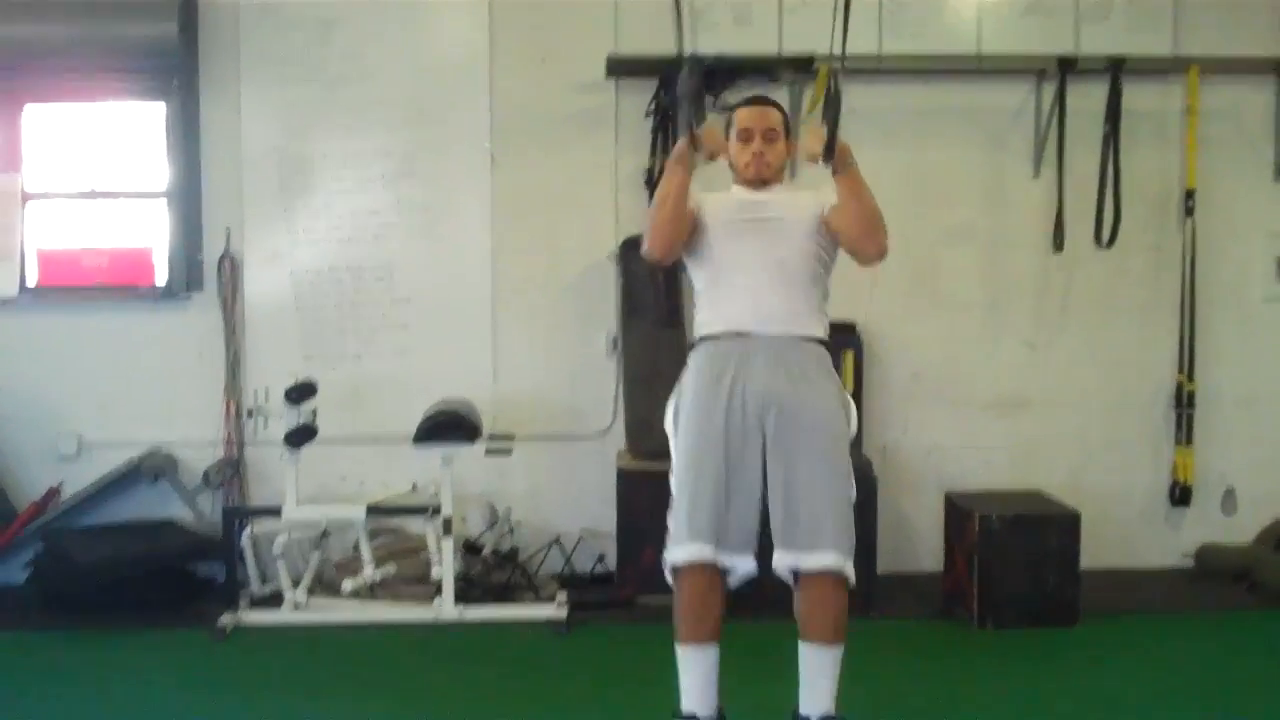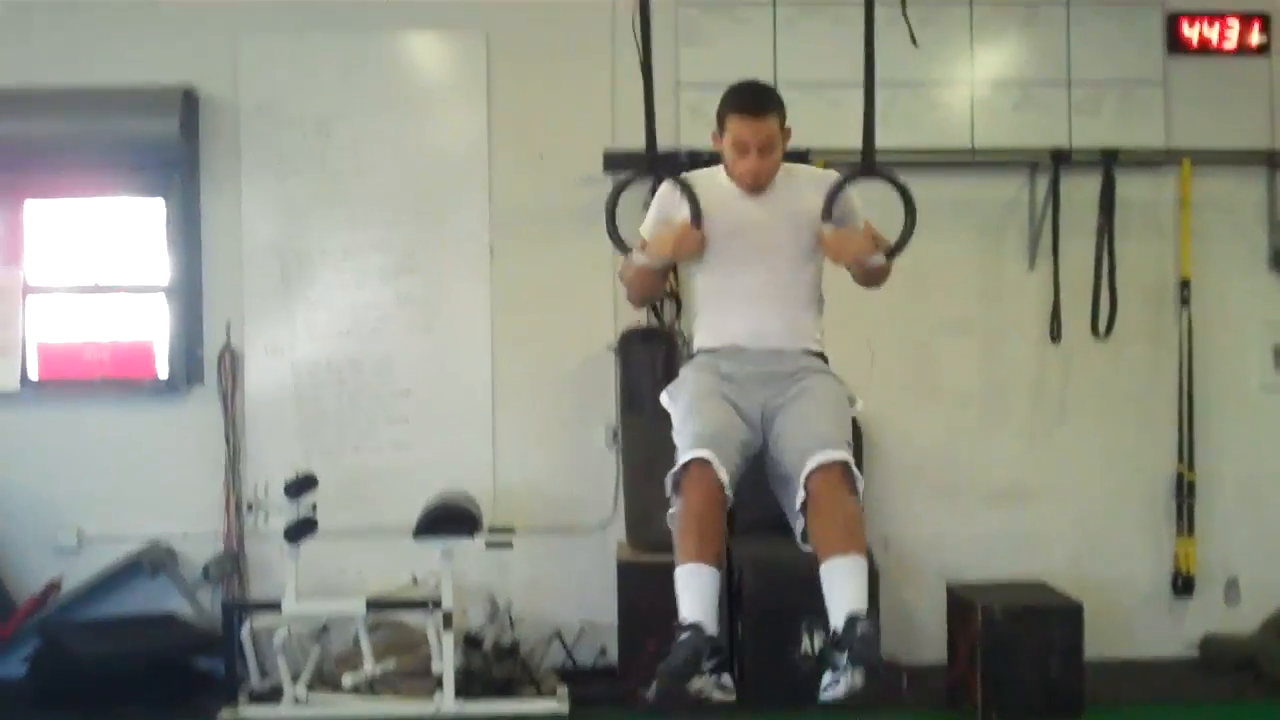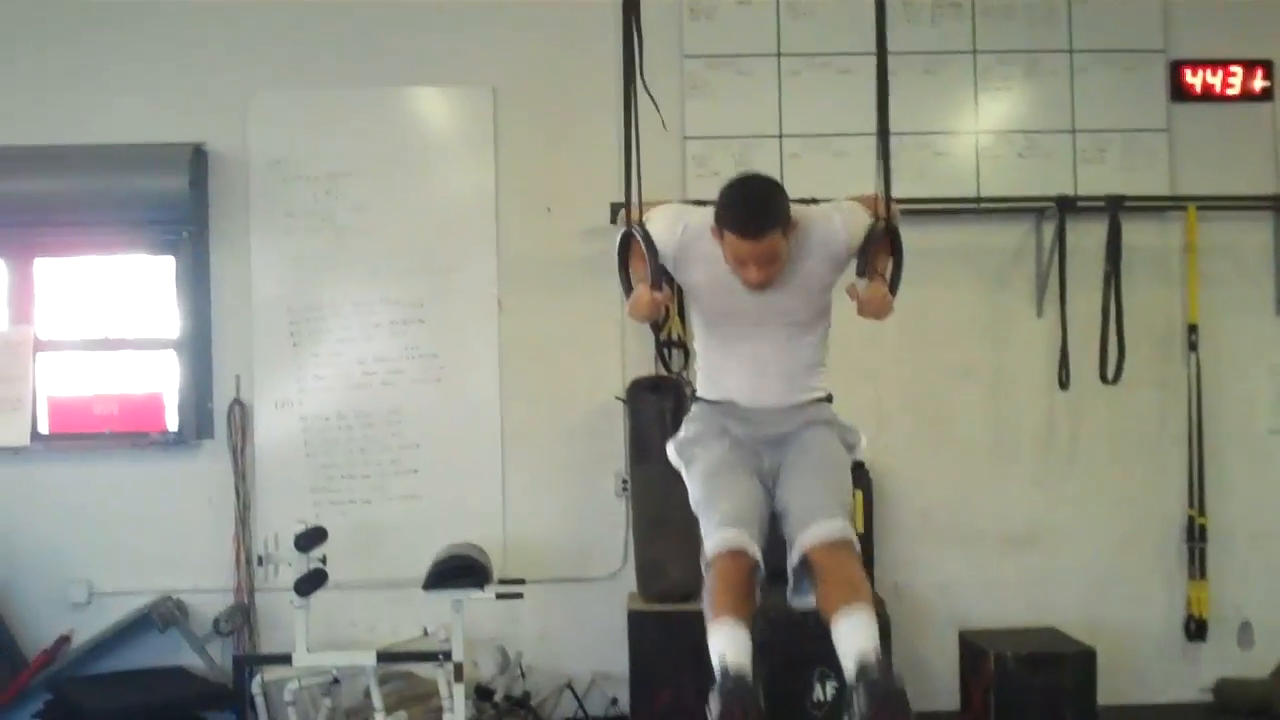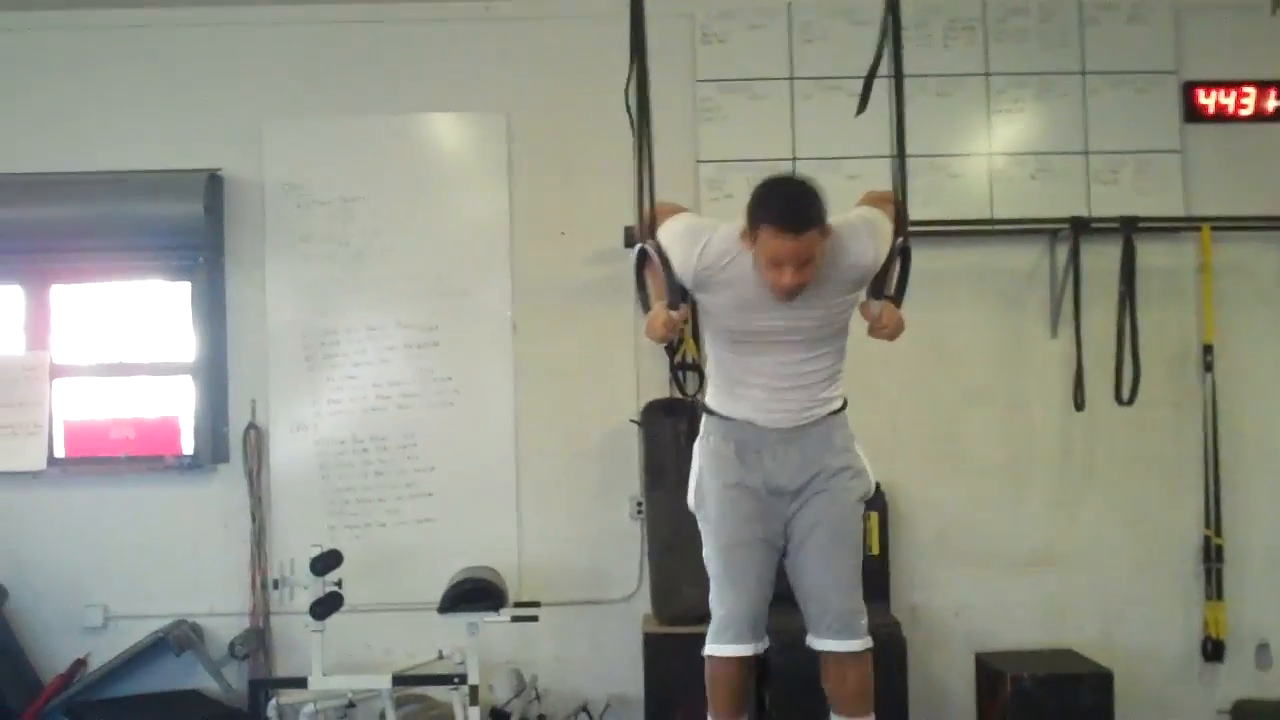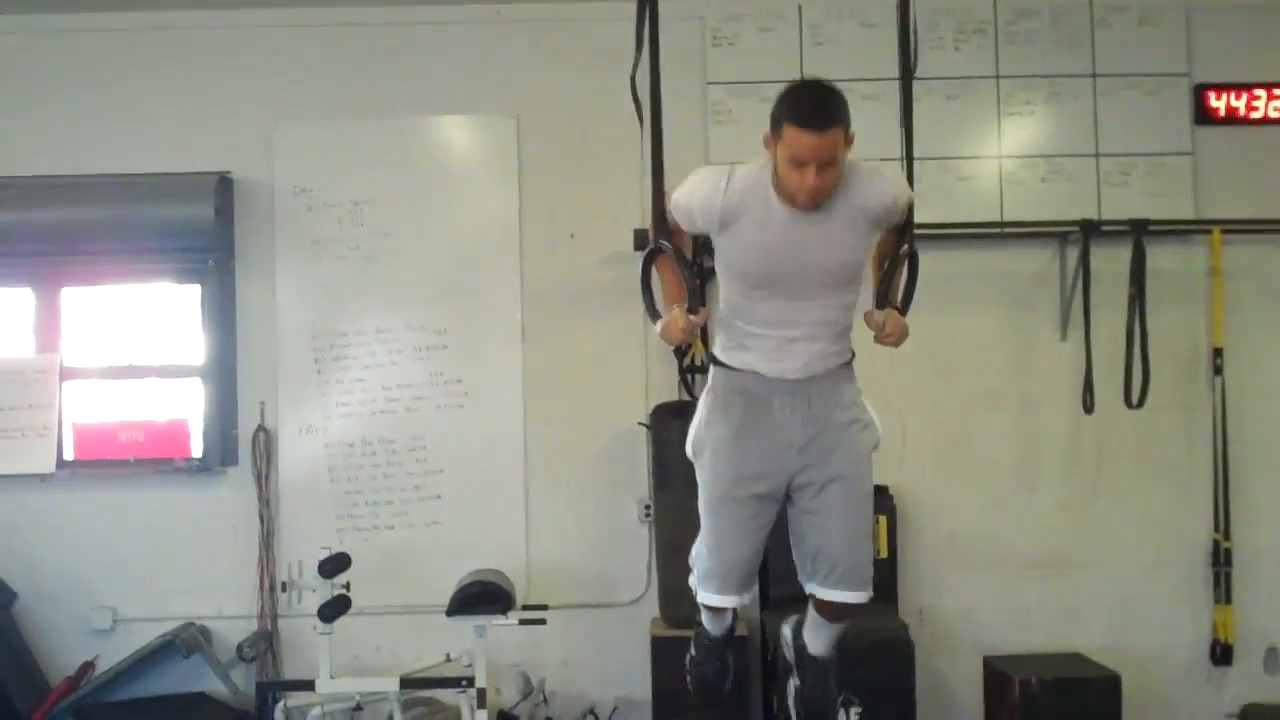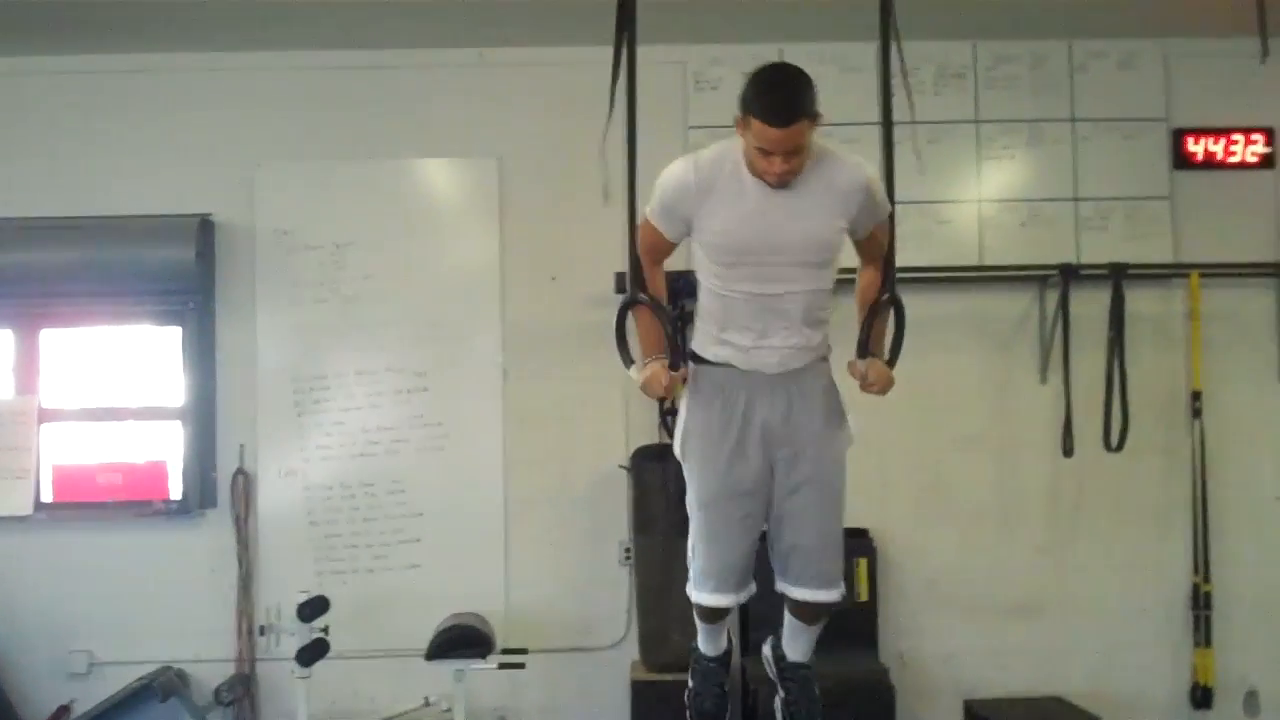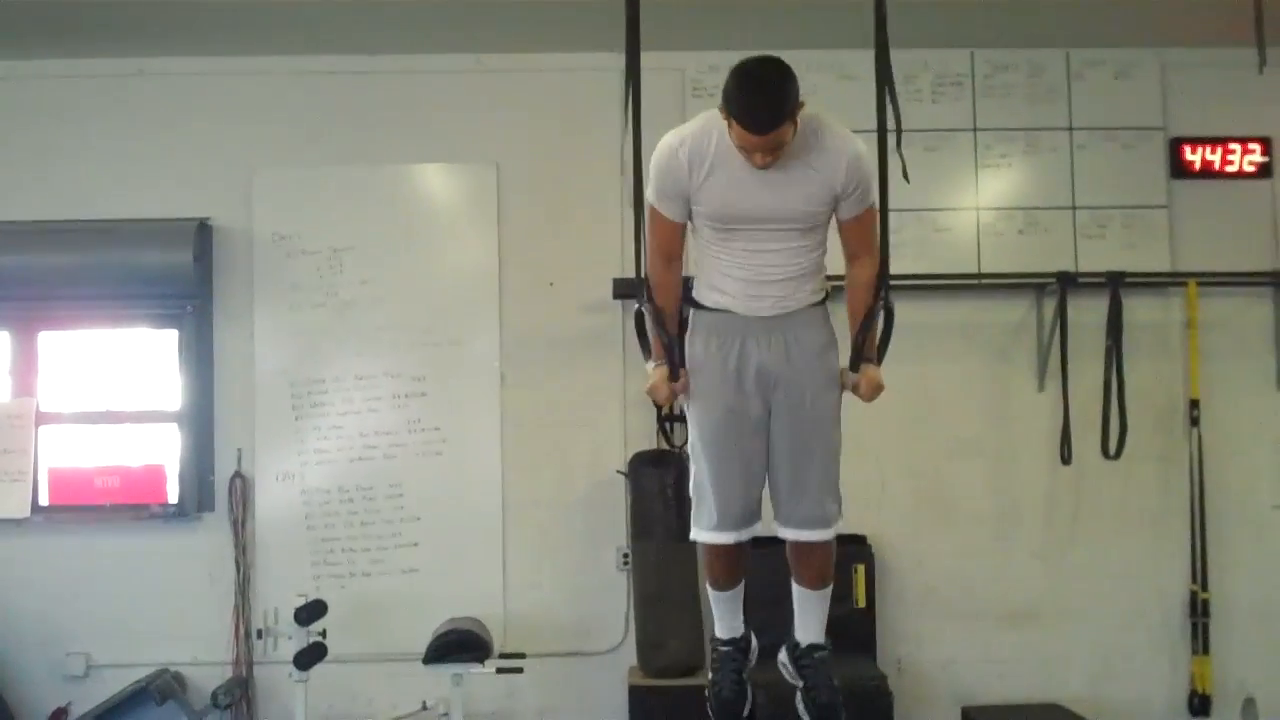
dt=0.3s
person 1, frame 1
left shoulder: (815, 208)
right shoulder: (703, 209)
left elbow: (872, 247)
right elbow: (658, 247)
left wrist: (840, 160)
right wrist: (683, 158)
left hip: (803, 373)
right hip: (718, 371)
left knee: (821, 557)
right knee: (698, 552)
person 1, frame 2
left shoulder: (820, 190)
right shoulder: (682, 193)
left elbow: (877, 273)
right elbow: (637, 295)
left wrist: (868, 254)
right wrist: (657, 256)
left hip: (800, 368)
right hip: (718, 367)
left knee: (827, 472)
right knee: (702, 469)
left ankle: (851, 635)
right ankle: (695, 641)
person 1, frame 3
left shoulder: (833, 231)
right shoulder: (679, 234)
left elbow: (878, 207)
right elbow: (638, 222)
left wrist: (878, 283)
right wrist: (642, 288)
left hip: (806, 418)
right hip: (721, 420)
left knee: (827, 537)
right knee: (731, 544)
person 1, frame 4
left shoulder: (859, 250)
right shoulder: (701, 251)
left elbow: (882, 198)
right elbow: (658, 214)
left wrist: (883, 302)
right wrist: (658, 303)
left hip: (823, 441)
right hip: (735, 441)
left knee: (840, 624)
right knee: (735, 626)
person 1, frame 5
left shoulder: (879, 195)
right shoulder: (719, 193)
right elbow: (665, 224)
left wrist: (887, 304)
right wrist: (675, 303)
left hip: (831, 394)
right hip: (742, 392)
left knee: (846, 573)
right knee: (724, 569)
left ankle: (812, 647)
right ankle: (714, 631)
person 1, frame 6
left shoulder: (852, 184)
right shoulder: (690, 180)
left elbow: (876, 263)
right elbow: (647, 261)
left wrist: (875, 349)
right wrist: (651, 355)
left hip: (808, 386)
right hip: (720, 385)
left knee: (816, 564)
right knee: (718, 565)
left ankle: (793, 661)
right ankle: (711, 656)
person 1, frame 7
left shoulder: (841, 152)
right shoulder: (682, 150)
left elbow: (863, 258)
right elbow: (663, 258)
left wrist: (865, 355)
right wrist: (662, 356)
left hip: (805, 333)
right hip: (719, 335)
left knee: (812, 512)
right knee: (722, 512)
left ankle: (809, 650)
right ankle: (730, 644)
